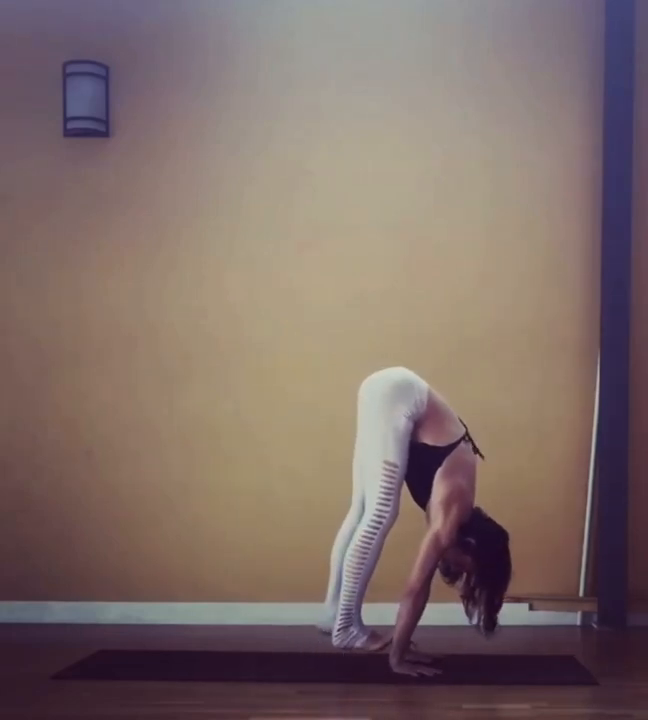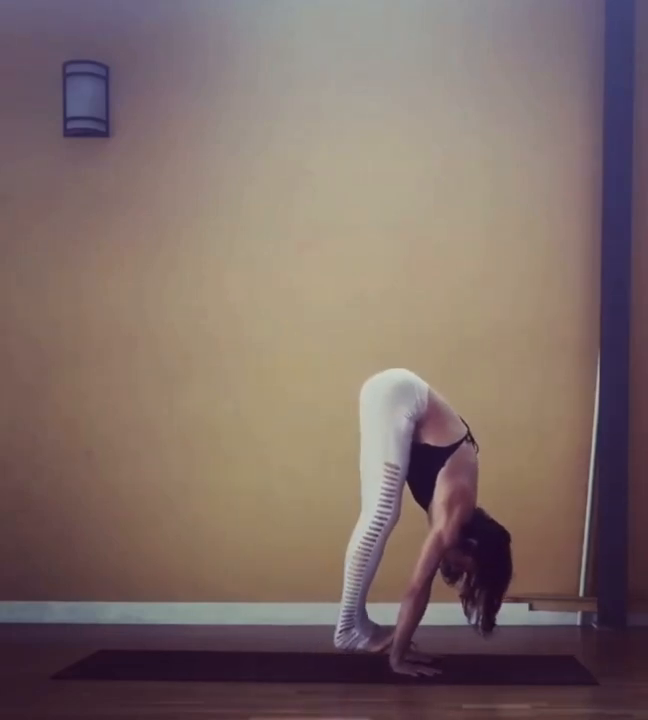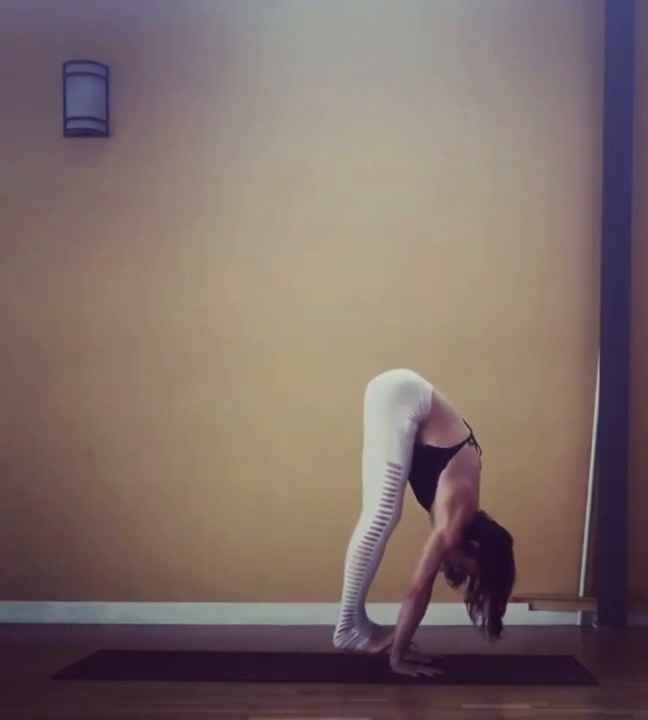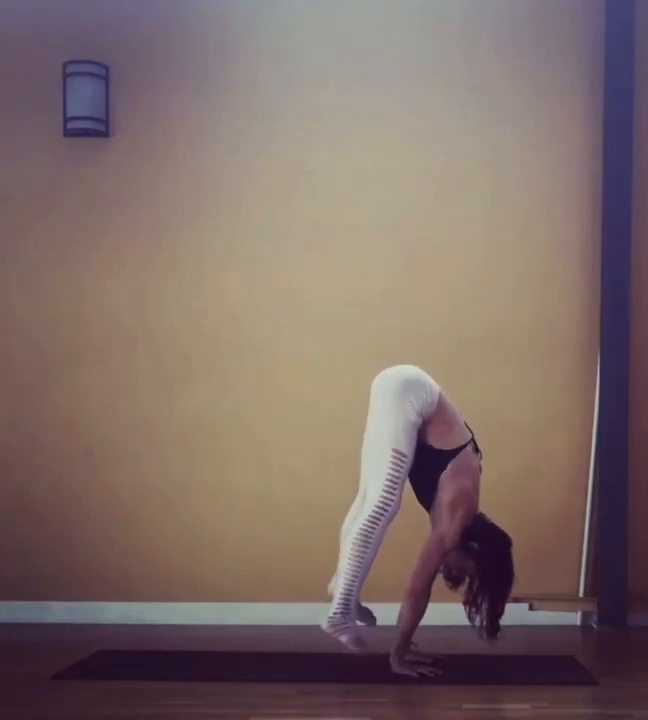
dt=0.3s
person 1, frame 1
left shoulder: (454, 511)
right shoulder: (450, 523)
left elbow: (418, 585)
right elbow: (416, 589)
right wrist: (397, 657)
left hip: (392, 392)
left knee: (365, 511)
right knee: (379, 517)
left ankle: (334, 611)
right ankle: (345, 626)
person 1, frame 2
left shoulder: (460, 517)
right shoulder: (451, 524)
right elbow: (417, 589)
right wrist: (398, 658)
left knee: (375, 517)
right knee: (382, 518)
left ankle: (355, 622)
right ankle: (349, 629)
person 1, frame 3
left shoulder: (459, 517)
right shoulder: (453, 526)
right elbow: (418, 590)
right wrist: (398, 657)
left knee: (376, 517)
right knee: (383, 518)
left ankle: (355, 621)
right ankle: (348, 628)
person 1, frame 4
left shoulder: (458, 519)
right shoulder: (453, 527)
left elbow: (420, 587)
left hip: (406, 391)
right hip: (405, 390)
left knee: (373, 497)
right knee: (384, 502)
right ankle: (342, 609)
